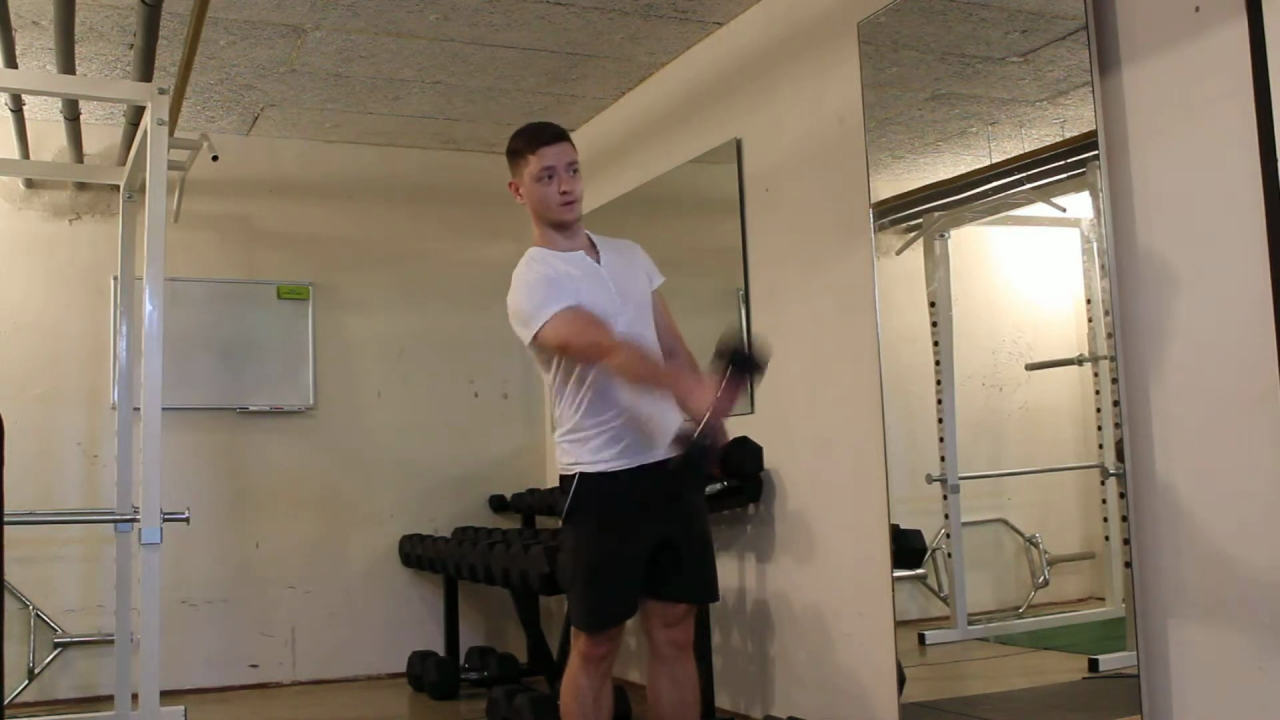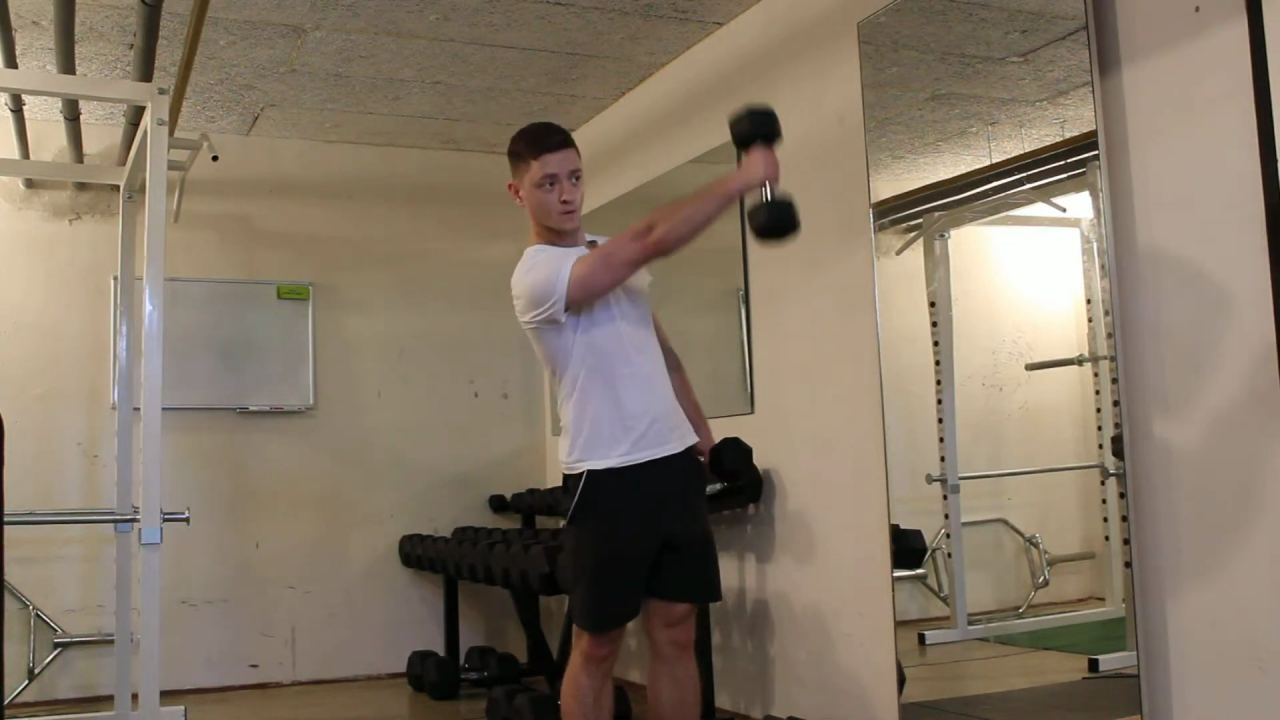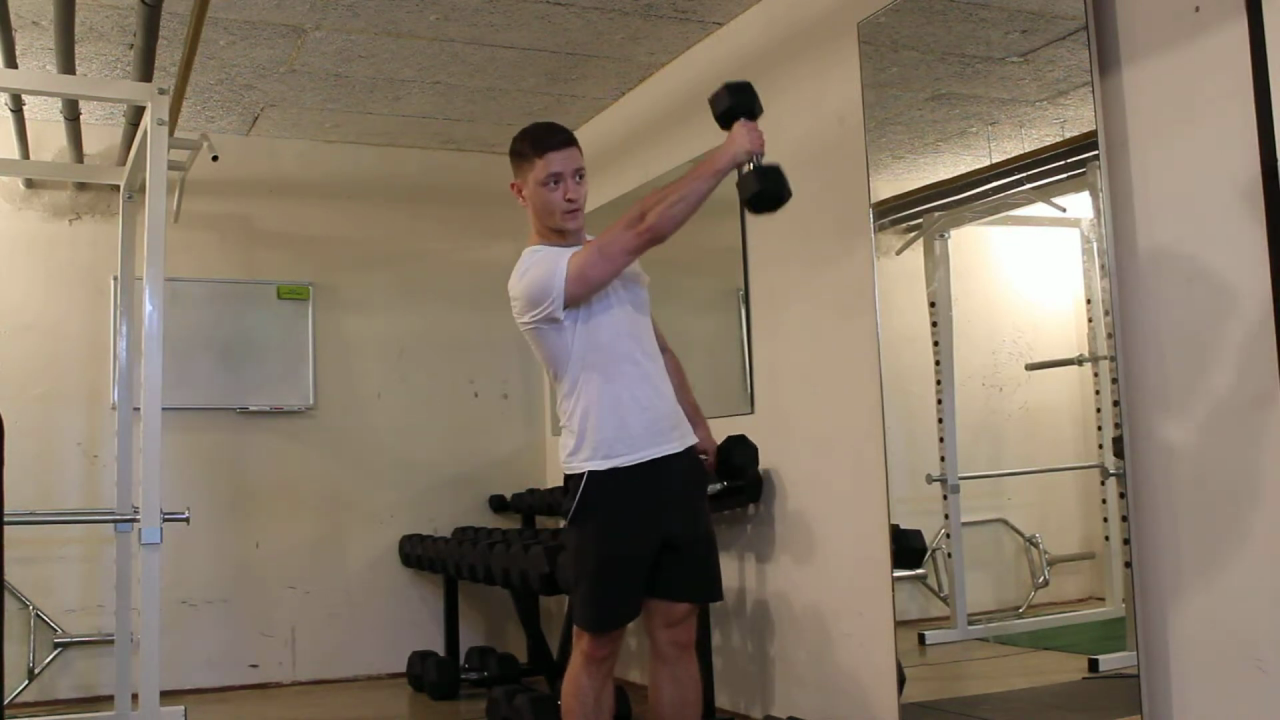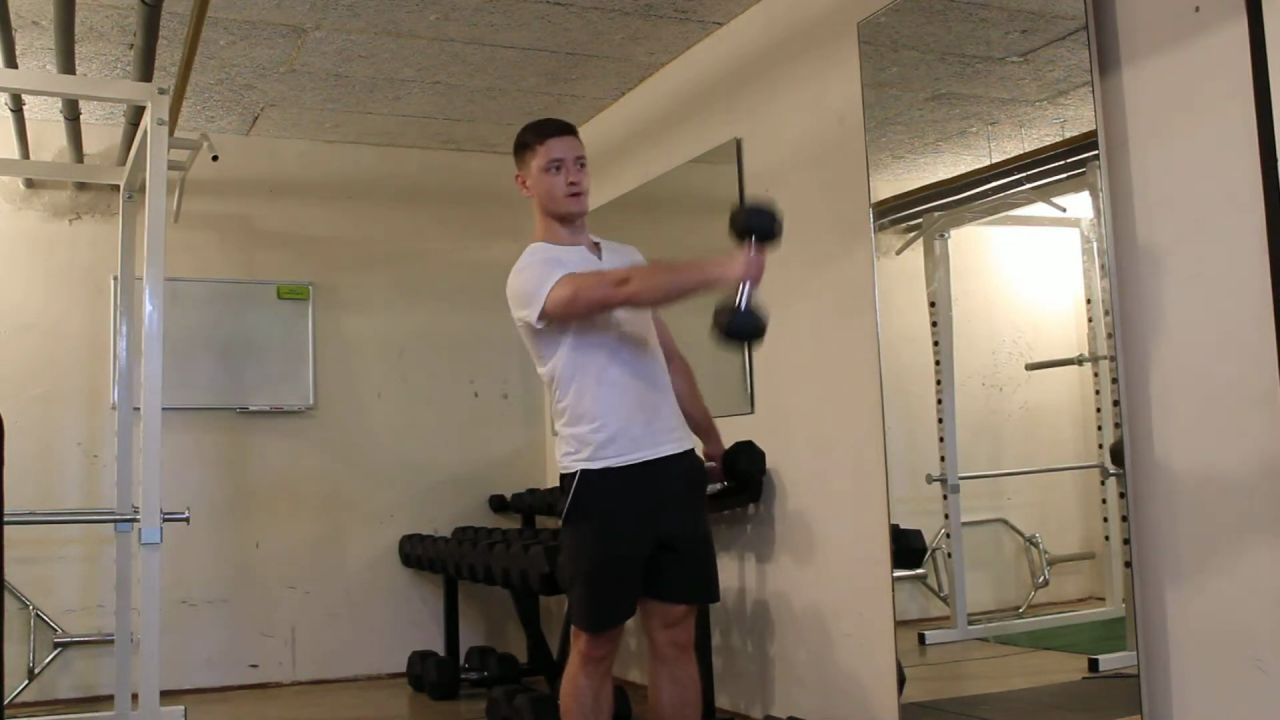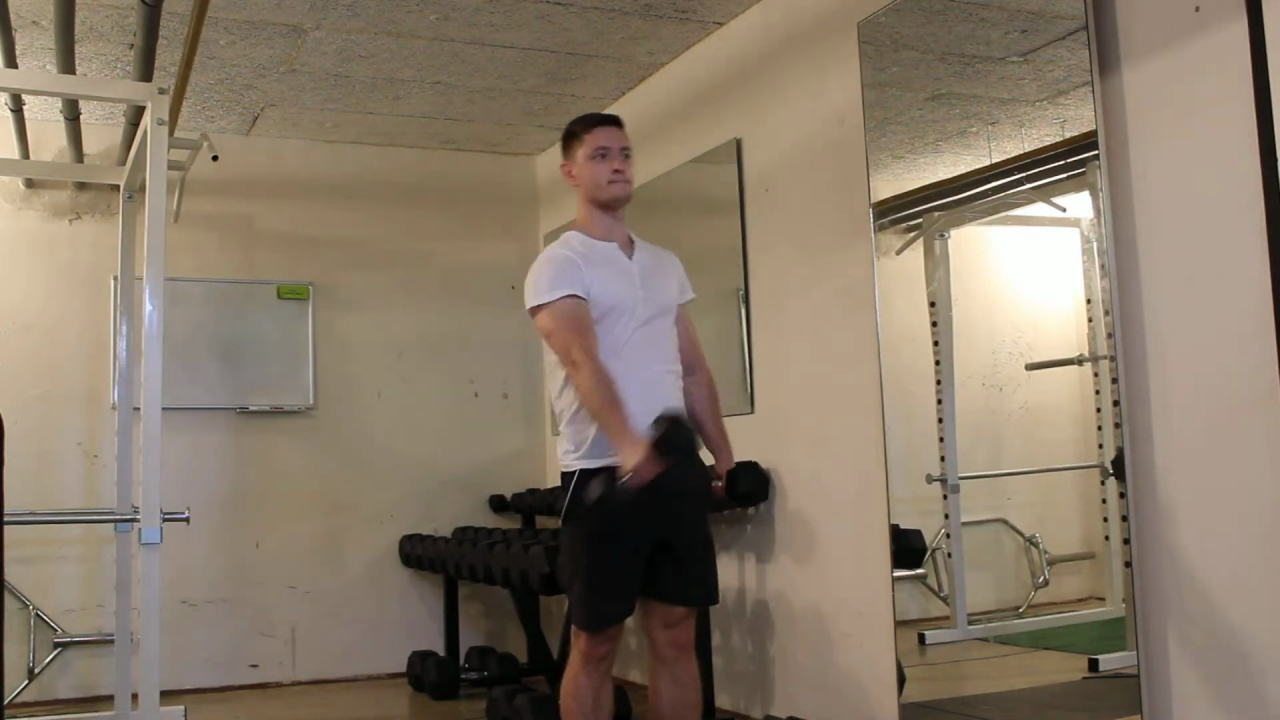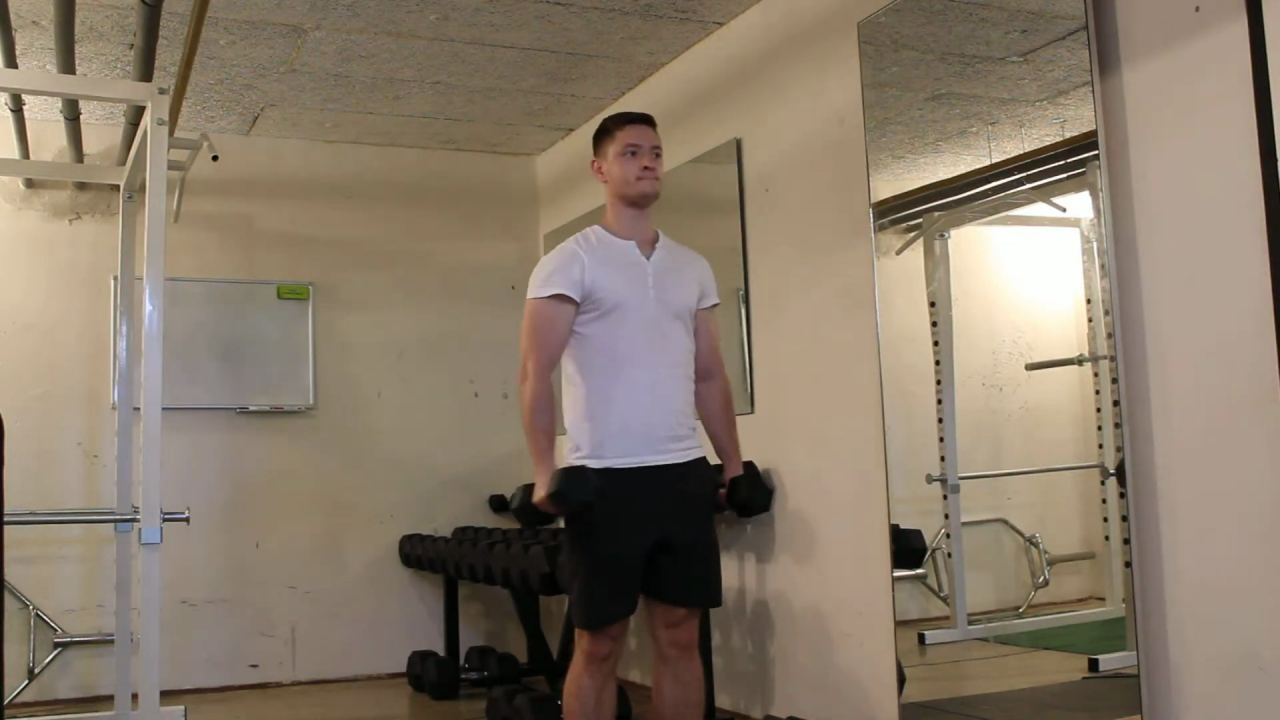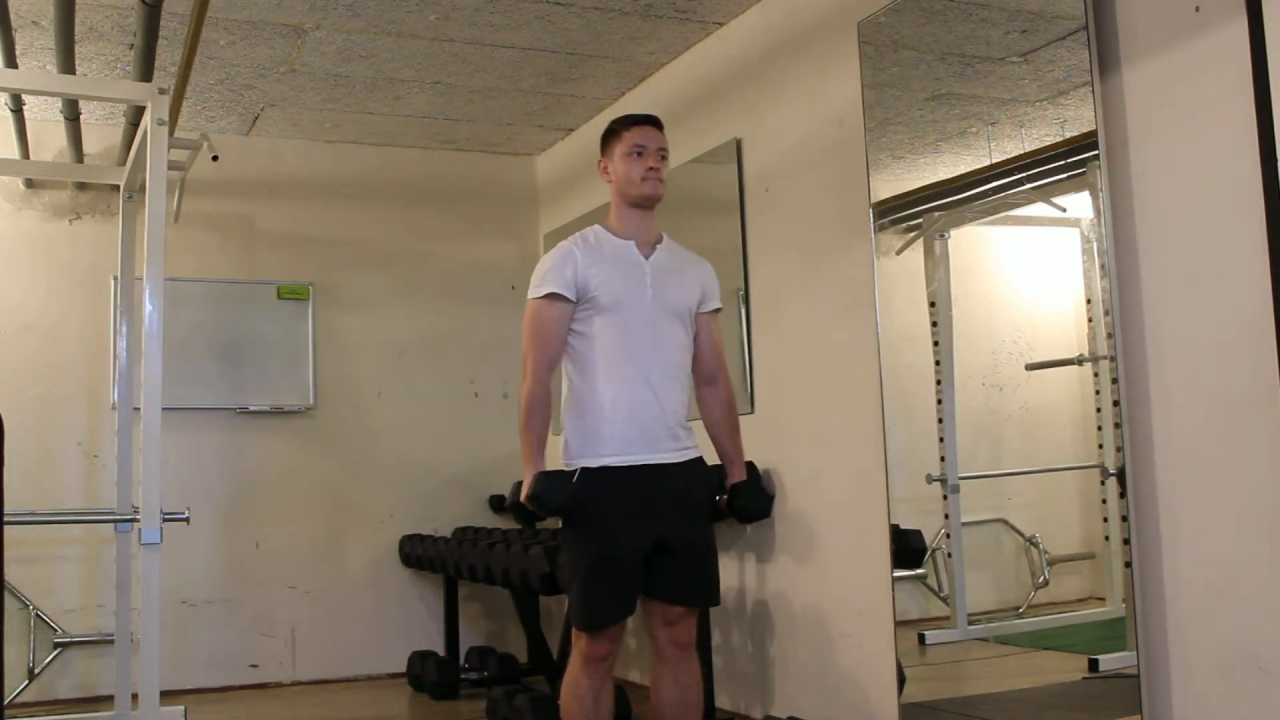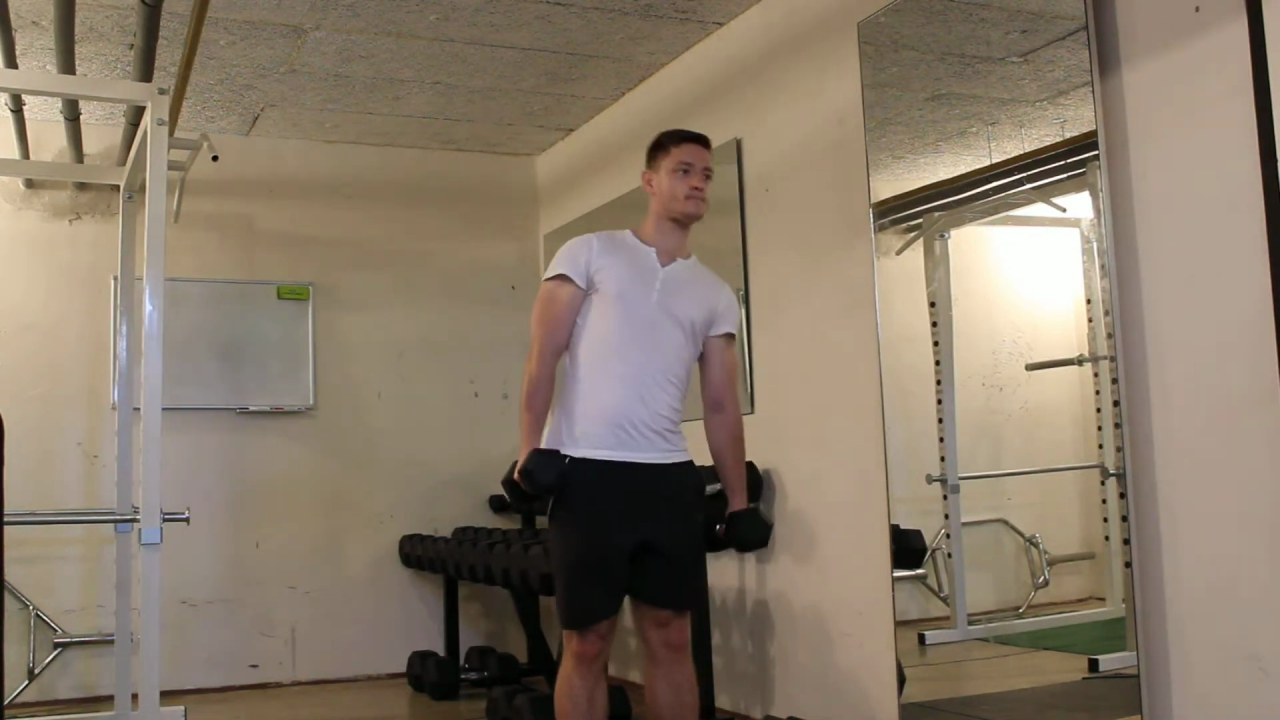
dt=0.3s
person 1, frame 1
left shoulder: (629, 256)
right shoulder: (534, 283)
left elbow: (672, 350)
right elbow: (608, 350)
left wrist: (716, 431)
right wrist: (689, 394)
left hip: (672, 466)
right hip: (603, 479)
left knee: (674, 633)
right knee: (595, 646)
person 1, frame 2
left shoulder: (614, 258)
right shoulder: (539, 277)
right elbow: (651, 239)
left wrist: (700, 428)
right wrist: (739, 181)
left hip: (673, 463)
right hip: (608, 478)
left knee: (675, 630)
right knee: (597, 645)
person 1, frame 3
left shoulder: (613, 258)
right shoulder: (536, 277)
right elbow: (645, 227)
left wrist: (701, 431)
right wrist: (727, 156)
left hip: (674, 463)
right hip: (608, 479)
left knee: (677, 631)
right knee: (598, 645)
person 1, frame 4
left shoulder: (625, 255)
right shoulder: (534, 274)
right elbow: (625, 290)
left wrist: (708, 436)
right wrist: (719, 270)
left hip: (671, 465)
right hip: (602, 477)
left knee: (675, 633)
right knee: (595, 644)
person 1, frame 5
left shoulder: (665, 263)
right shoulder: (558, 265)
right elbow: (583, 362)
left wrist: (724, 455)
right wrist: (627, 442)
left hip: (675, 471)
right hip: (604, 475)
left knee: (676, 635)
right knee: (596, 644)
person 1, frame 6
left shoulder: (693, 267)
right shoulder: (572, 261)
right elbow: (536, 374)
left wrist: (733, 462)
right wrist: (544, 471)
left hip: (684, 475)
right hip: (607, 480)
left knee: (680, 637)
right knee: (599, 644)
person 1, frame 7
left shoulder: (696, 271)
right shoulder: (572, 259)
left elbow: (712, 379)
right elbow: (537, 373)
left wrist: (736, 468)
right wrist: (532, 469)
left hip: (680, 474)
right hip: (603, 478)
left knee: (677, 637)
right knee: (596, 645)
person 1, frame 8
left shoulder: (715, 294)
right shoulder: (589, 253)
left elbow: (722, 406)
right elbow: (544, 357)
left wrist: (738, 500)
right wrist: (529, 448)
left hip: (668, 477)
right hip: (589, 473)
left knee: (670, 638)
right knee: (587, 643)
